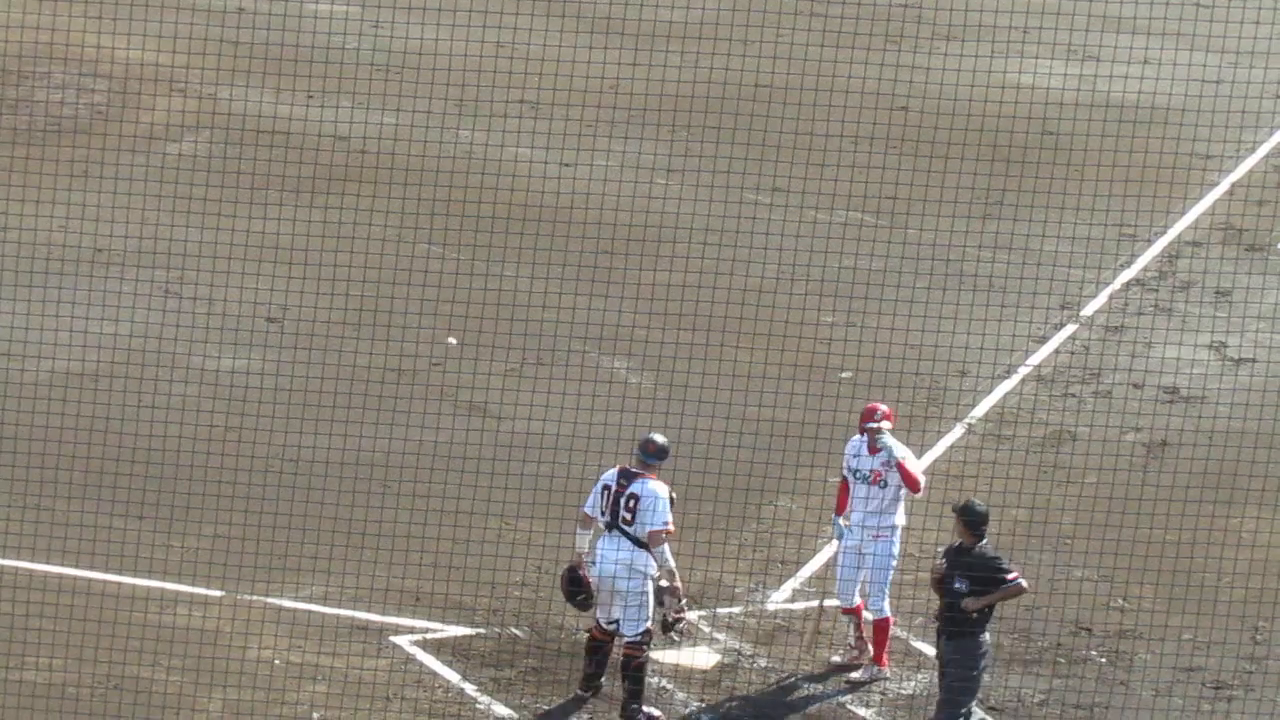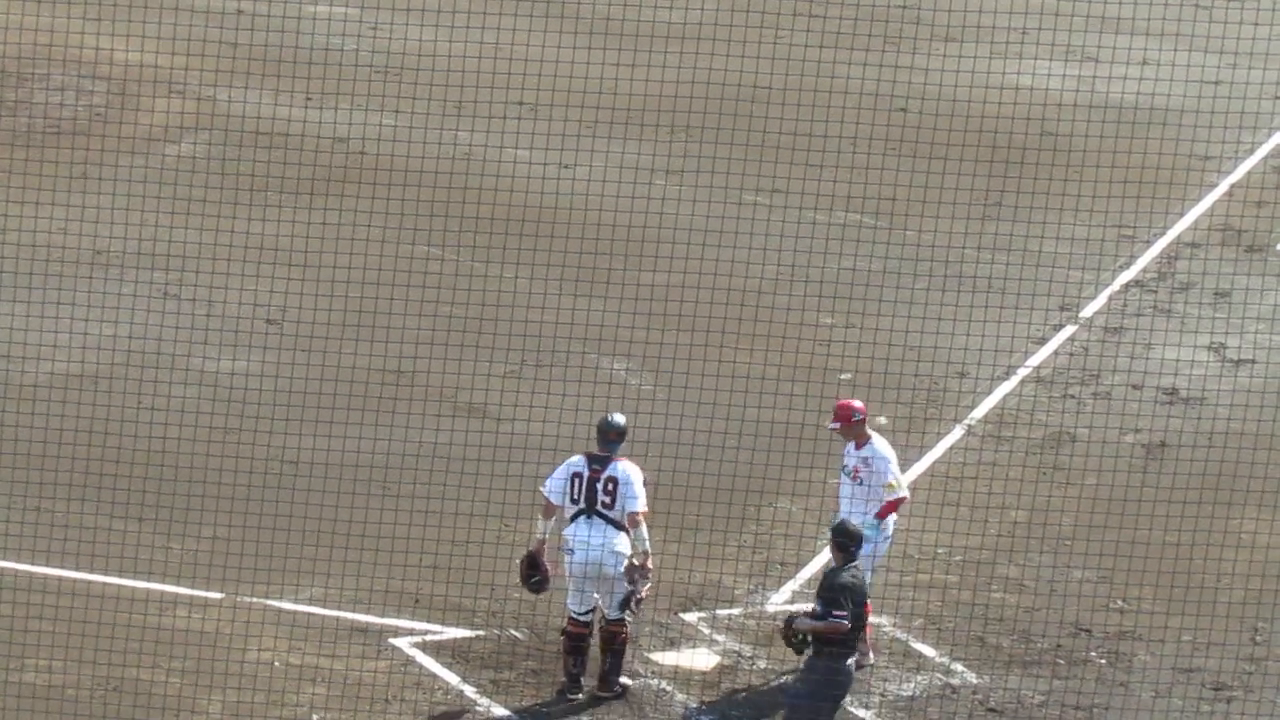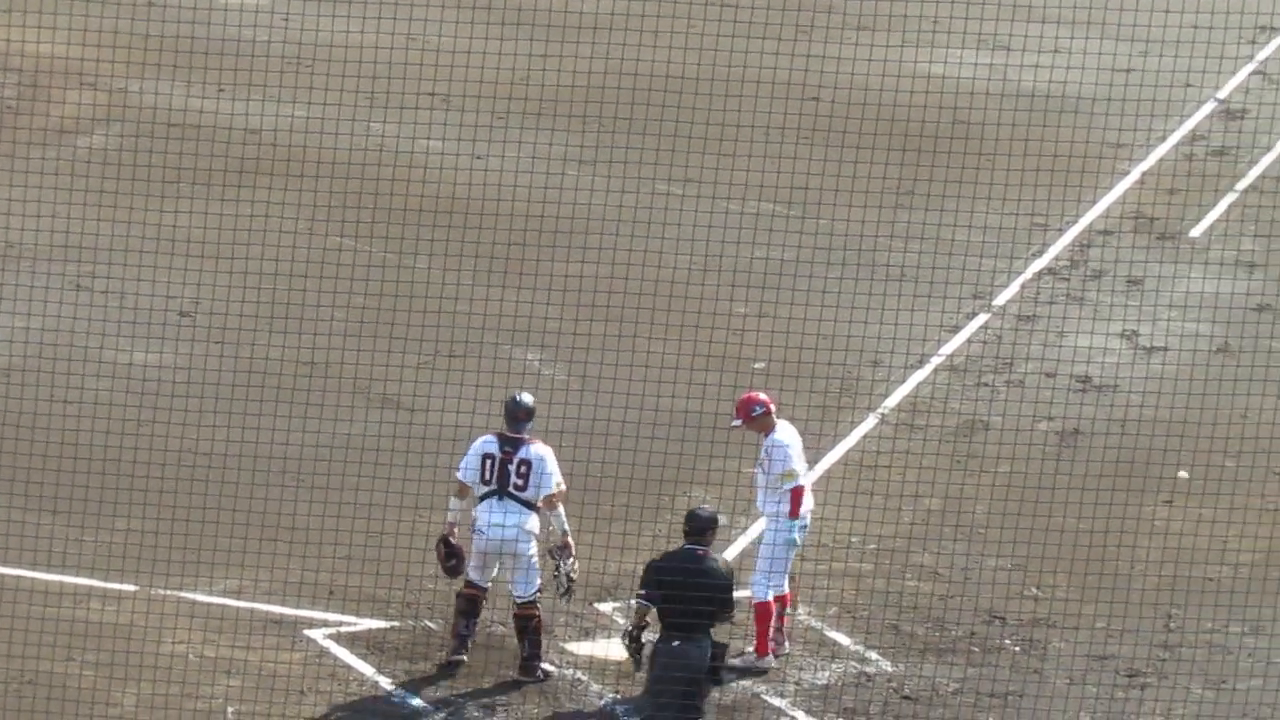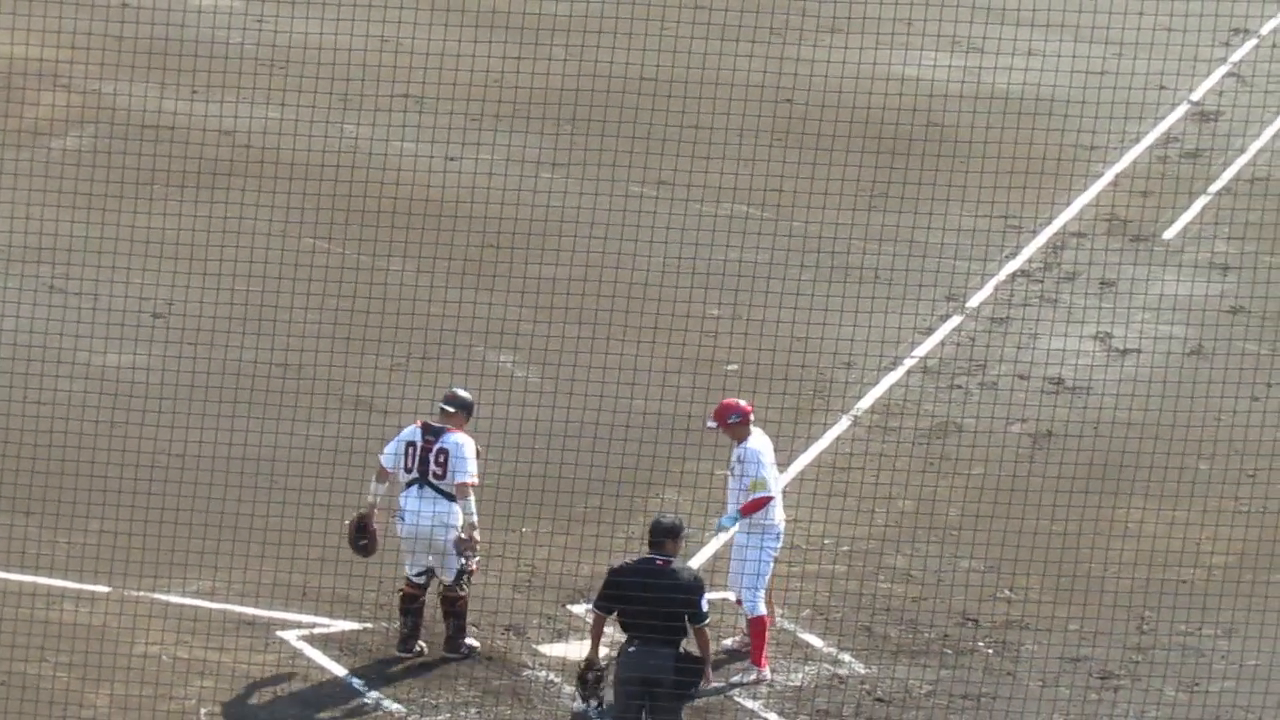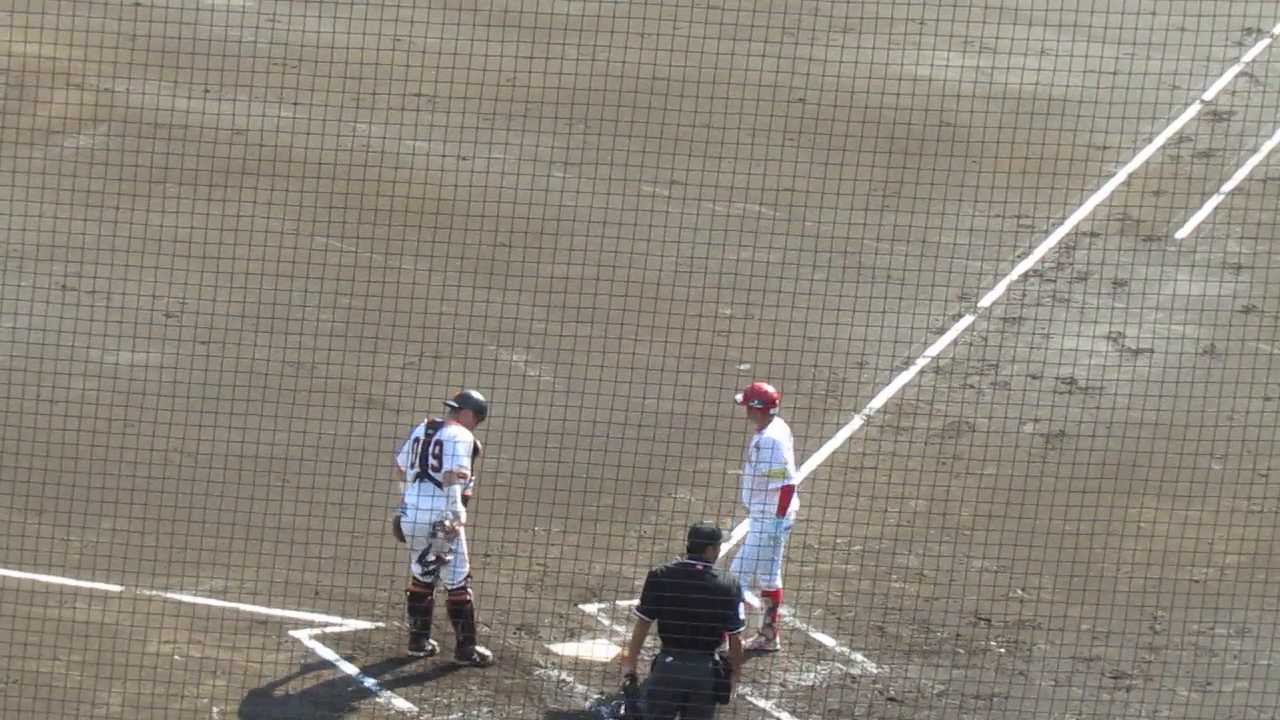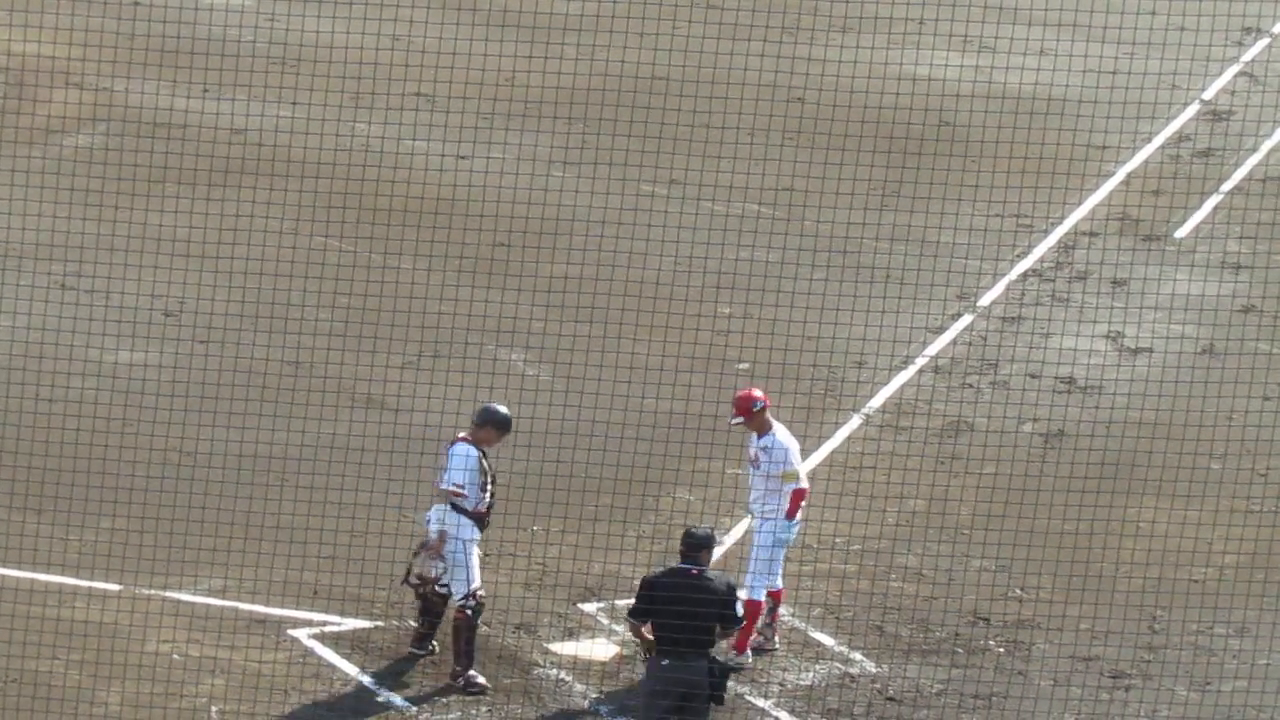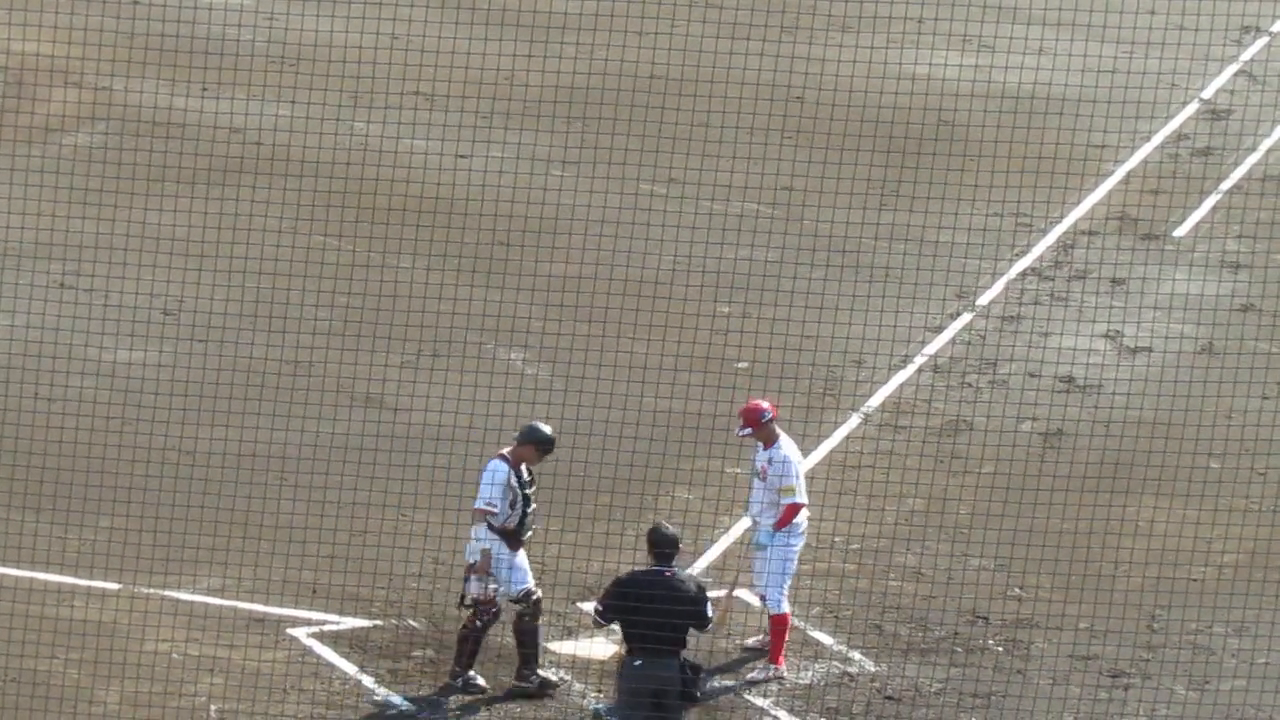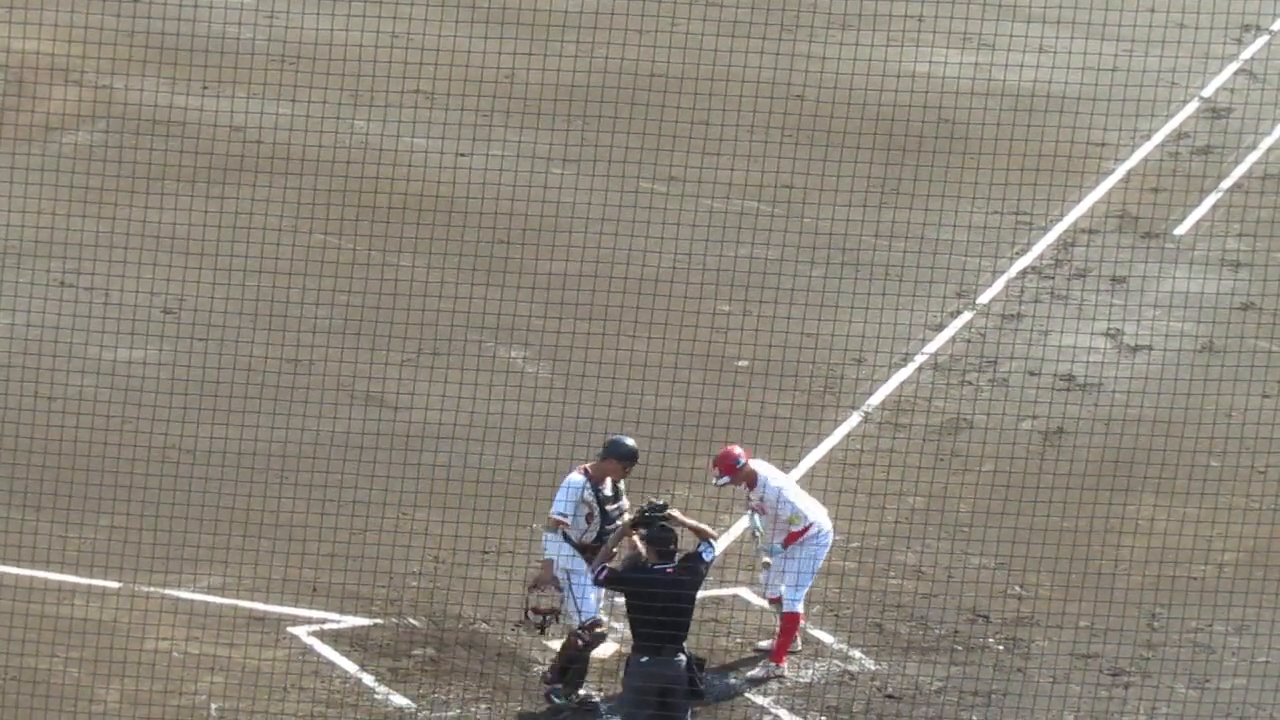
dt=0.5s
person 1, frame 1
left shoulder: (610, 476)
right shoulder: (656, 489)
left elbow: (587, 519)
right elbow: (656, 538)
left wrist: (580, 553)
right wrist: (673, 575)
left hip: (600, 564)
right hip: (633, 570)
left knee: (605, 623)
right knee: (637, 638)
left ankle: (589, 683)
person 1, frame 2
left shoulder: (573, 464)
right shoulder: (628, 471)
left elbow: (549, 505)
right elbow: (635, 518)
left wrist: (540, 540)
right wrist: (645, 555)
left hip: (577, 551)
right hip: (613, 553)
left knee: (579, 617)
right knee: (617, 616)
left ankle: (573, 683)
right ankle: (609, 681)
person 1, frame 3
left shoulder: (483, 444)
right shoulder: (541, 452)
left elbow: (462, 487)
right elbow: (551, 498)
left wrist: (451, 524)
right wrist: (564, 533)
left hip: (485, 530)
right hip: (521, 533)
left knee: (474, 584)
right knee: (527, 600)
left ankle: (459, 648)
right ankle: (530, 665)
person 1, frame 4
left shoulder: (410, 433)
right shoulder: (462, 442)
left elbow: (384, 470)
right elbow: (463, 488)
left wrist: (372, 504)
right wrist: (472, 526)
left hip: (409, 519)
right hip: (443, 522)
left knee: (416, 579)
right knee: (455, 582)
left ankle: (408, 643)
right ankle: (455, 643)
person 1, frame 5
left shoulder: (422, 430)
right shoulder: (460, 436)
left elbow: (404, 467)
right elbow: (451, 477)
right wrist: (456, 518)
left hip: (412, 514)
right hip: (441, 517)
left knee: (421, 576)
right knee: (458, 582)
left ankle: (419, 641)
right ankle: (466, 649)
person 1, frame 6
left shoulder: (464, 447)
right shoulder: (467, 452)
right elbow: (448, 495)
right wrist: (441, 536)
left hip: (452, 530)
right hip: (458, 533)
left knee: (441, 586)
right knee: (470, 599)
left ankle: (422, 640)
right ankle: (462, 670)
person 1, frame 7
left shoulder: (523, 466)
right shoulder: (498, 469)
right elbow: (481, 514)
right wrist: (484, 554)
left hip: (514, 547)
right hip: (491, 548)
left knee: (531, 604)
right knee: (483, 610)
left ankle: (527, 674)
right ankle: (460, 672)
person 1, frame 8
left shoulder: (614, 483)
right shoulder: (577, 482)
left elbow: (621, 515)
right elbow: (554, 524)
right wrist: (547, 565)
left hip: (596, 562)
right hip: (572, 563)
left knee: (587, 627)
right knee: (591, 628)
left ankle: (570, 687)
right ankle: (554, 678)
person 2, frame 1
left shoulder: (899, 456)
right shoulder: (854, 445)
left elbow: (916, 487)
left wrist: (894, 456)
right wrist: (837, 516)
left hip: (883, 536)
right hip: (853, 531)
left knee: (876, 600)
right knee: (846, 594)
left ankle: (879, 664)
right ankle: (858, 649)
person 2, frame 2
left shoulder: (879, 453)
right shoulder: (852, 445)
left elbow: (900, 496)
left wrist: (873, 522)
right wrist: (841, 518)
left hip: (872, 530)
right ankle: (861, 649)
person 2, frame 3
left shoulder: (780, 442)
right shoulder: (781, 429)
left elbow: (797, 484)
left wrist: (793, 525)
left hip: (786, 521)
right hip: (780, 519)
left knee: (763, 584)
right knee: (776, 580)
left ankle: (762, 654)
right ankle: (777, 639)
person 2, frame 4
left shoulder: (753, 450)
right shoulder: (750, 439)
left elbow: (766, 495)
left wrist: (735, 516)
left hip: (762, 531)
right hip: (749, 528)
left knee: (752, 595)
right knee: (739, 584)
left ankle: (759, 667)
right ankle: (750, 636)
person 2, frame 5
left shoulder: (772, 439)
right shoulder: (776, 428)
left elbow: (788, 484)
left wrist: (782, 521)
left hip: (768, 518)
right hip: (767, 515)
left knee: (740, 576)
right knee: (768, 575)
right ankle: (768, 635)
person 2, frame 6
left shoulder: (782, 443)
right shoulder: (757, 435)
left elbow: (800, 488)
left wrist: (787, 524)
right wrist: (754, 503)
left hip: (776, 520)
right hip: (763, 516)
left knee: (755, 581)
right knee: (770, 577)
left ankle: (740, 650)
right ankle: (767, 634)
person 2, frame 7
left shoulder: (787, 456)
right shoulder: (763, 445)
left elbow: (797, 503)
left wrist: (772, 531)
right wrist: (755, 510)
left hip: (784, 533)
right hip: (765, 528)
left knee: (775, 593)
right knee: (763, 583)
left ankle: (776, 664)
right ankle: (776, 635)
person 2, frame 8
left shoulder: (775, 489)
right shoulder: (749, 473)
left elbow: (806, 522)
left wrist: (781, 547)
right wrist: (754, 518)
left hip: (812, 535)
right hip: (784, 536)
left knee: (792, 594)
right knee: (771, 585)
left ankle: (777, 662)
right ankle: (789, 637)
person 3, frame 1
left shoulder: (986, 558)
right shoulder: (953, 551)
left elbow: (1021, 587)
right elbow: (940, 589)
left wrist: (981, 601)
right wrist: (936, 577)
left hip: (969, 643)
right hip: (952, 638)
person 3, frame 2
left shoulder: (839, 581)
right shoulder: (853, 576)
left elbow: (841, 625)
left wrist: (808, 625)
right wrist: (813, 615)
left hip: (829, 668)
right hip: (823, 662)
person 3, frame 3
left shoulder: (662, 563)
right shoulder: (722, 568)
left elbow: (642, 608)
right elbow: (728, 614)
left wrist: (638, 622)
left hip: (670, 648)
right hip: (703, 649)
person 3, frame 4
left shoulder: (621, 573)
right shoulder: (690, 579)
left elbow: (599, 616)
right elbow: (700, 628)
left wrist: (593, 652)
right wrist: (706, 663)
left hip: (633, 656)
right hip: (669, 659)
person 3, frame 5
left shoulder: (661, 577)
right shoulder: (727, 586)
left elbow: (643, 623)
right elbow: (734, 637)
left wrist: (630, 660)
right wrist: (734, 672)
left hip: (669, 664)
right hip: (705, 668)
person 3, frame 6
left shoulder: (655, 582)
right shoulder: (723, 587)
left elbow: (635, 625)
right elbow: (732, 628)
left wrist: (647, 640)
left hip: (664, 667)
right hip: (700, 669)
person 3, frame 7
left shoulder: (627, 583)
right shoulder: (692, 587)
left elbow: (598, 620)
right elbow: (704, 625)
left hip: (637, 668)
right hip: (673, 668)
person 3, frame 8
left shoulder: (634, 577)
right shoulder: (689, 572)
left elbow: (597, 570)
right elbow: (711, 539)
left wrist: (621, 533)
right wrist: (684, 522)
left hip: (643, 664)
right hip: (678, 663)
